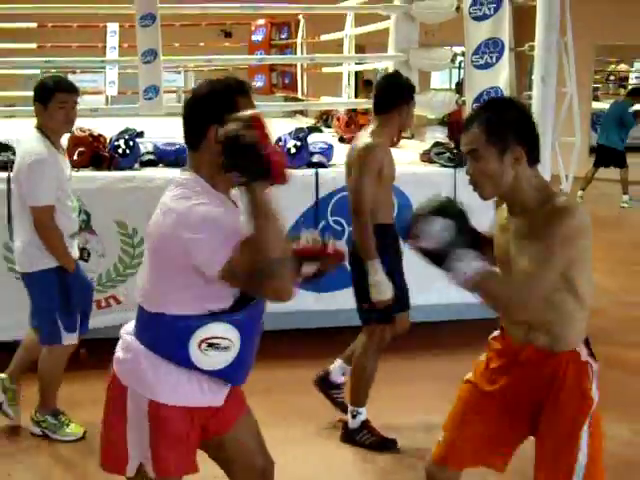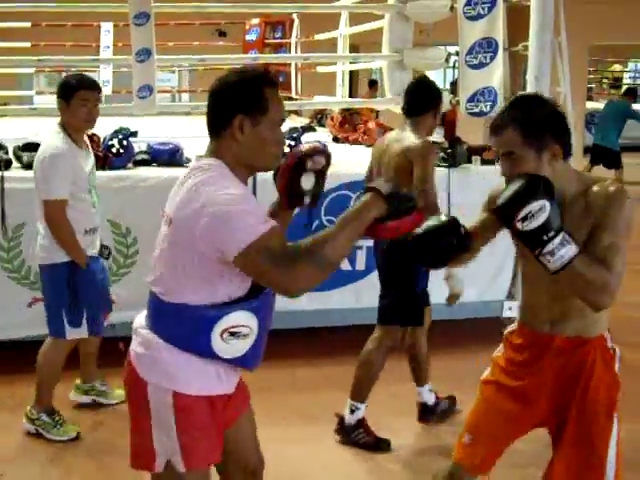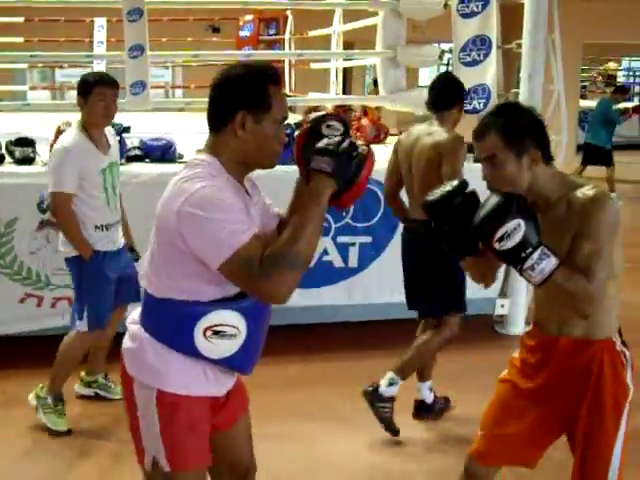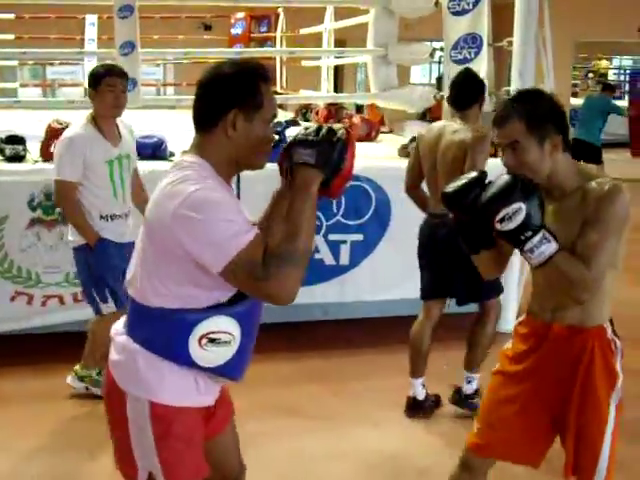
dt=0.2s
person 1, frame 1
left shoulder: (214, 200)
right shoulder: (196, 214)
left elbow: (262, 262)
right elbow: (278, 285)
right wrist: (257, 187)
left hip: (209, 380)
right hip: (159, 388)
person 1, frame 2
left shoulder: (208, 180)
right shoulder: (217, 198)
right elbow: (290, 277)
left wrist: (285, 203)
right wrist: (372, 204)
left hip: (208, 369)
right hip: (177, 377)
person 1, frame 3
left shoulder: (236, 184)
right shoulder: (205, 195)
left elbow: (279, 241)
right elbow: (273, 282)
left wrist: (311, 176)
right wrist: (323, 187)
left hip: (212, 370)
right hip: (171, 377)
person 1, frame 4
left shoulder: (208, 185)
right shoulder: (198, 198)
left elbow: (254, 251)
right elbow: (279, 283)
left wrist: (292, 186)
right wrist: (308, 181)
left hip: (195, 377)
right hip: (159, 388)
person 2, frame 1
left shoulder: (563, 216)
right shoulder: (506, 207)
left elbow: (530, 306)
left wrist: (457, 257)
right wrist: (467, 253)
left hip: (559, 368)
right hip: (506, 356)
person 2, frame 2
left shoulder: (610, 201)
right shoulder: (512, 196)
left elbow: (602, 295)
right elbow: (464, 249)
left wrist: (547, 238)
left hip: (585, 358)
right hip: (524, 348)
person 2, frame 3
left shoulder: (595, 206)
right shoulder: (513, 202)
left elbow: (588, 301)
right elbow: (484, 272)
left wrist: (526, 251)
left hip: (595, 360)
right hip: (538, 352)
person 2, frame 4
left shoulder: (607, 197)
right shoulder: (523, 192)
left elbow: (585, 287)
right elbow: (491, 269)
left wrist: (529, 234)
right wrist: (473, 225)
left hip: (587, 349)
right hip: (530, 339)
person 3, frame 1
left shoulder: (378, 143)
right shoulder: (370, 149)
right elbow: (361, 215)
right wrist: (376, 273)
left hip: (384, 240)
right hip: (372, 245)
left knee: (398, 322)
right knee: (378, 332)
left ankle: (335, 375)
right ankle: (355, 422)
person 3, frame 2
left shoulder: (386, 141)
right shoulder: (423, 148)
right elbow: (428, 209)
left hip: (388, 239)
right hip: (406, 244)
left knee: (418, 321)
right knee: (389, 333)
left ankle: (428, 401)
right ankle: (351, 418)
person 3, frame 3
left shoulder: (407, 137)
right shoulder: (452, 142)
left elbow: (390, 193)
left hip: (412, 234)
right hip: (438, 237)
left knee: (430, 320)
right knee: (447, 326)
left ankle: (425, 397)
right ankle: (385, 387)
person 3, frame 4
left shoulder: (428, 134)
right shoulder: (477, 137)
left elbow: (411, 186)
left hip: (431, 229)
right hip: (461, 230)
left knee: (430, 311)
right knee: (490, 308)
left ankle: (417, 394)
right ankle: (468, 388)
person 4, frame 1
left shoulder: (50, 145)
right shoulder: (39, 157)
right elbow: (44, 223)
left wrist: (70, 255)
right wrist: (71, 267)
left hip: (51, 258)
right hip: (49, 262)
left knee: (49, 331)
right knee: (62, 339)
right ankle: (46, 414)
person 4, frame 2
left shoulder: (81, 141)
right shoulder: (56, 152)
right elbow: (54, 216)
right wrist: (81, 261)
left hip: (85, 251)
right hip: (64, 258)
left knee: (98, 315)
right knee: (63, 335)
left ankle: (90, 383)
right ankle: (40, 411)
person 4, frame 3
left shoulder: (111, 138)
right shoulder: (69, 148)
right elbow: (60, 208)
left wrist: (128, 236)
right wrist: (87, 253)
left hip: (114, 245)
right hip: (88, 251)
left knee: (114, 311)
right knee: (87, 326)
left ankle: (94, 376)
right ankle: (50, 393)
person 4, frame 4
left shoulder: (126, 131)
right shoulder: (75, 139)
right elbow: (64, 196)
right wrist: (94, 239)
left hip: (125, 236)
right hip: (95, 239)
left knee: (114, 310)
right knee: (114, 310)
left ankle: (88, 371)
right ankle: (91, 372)
